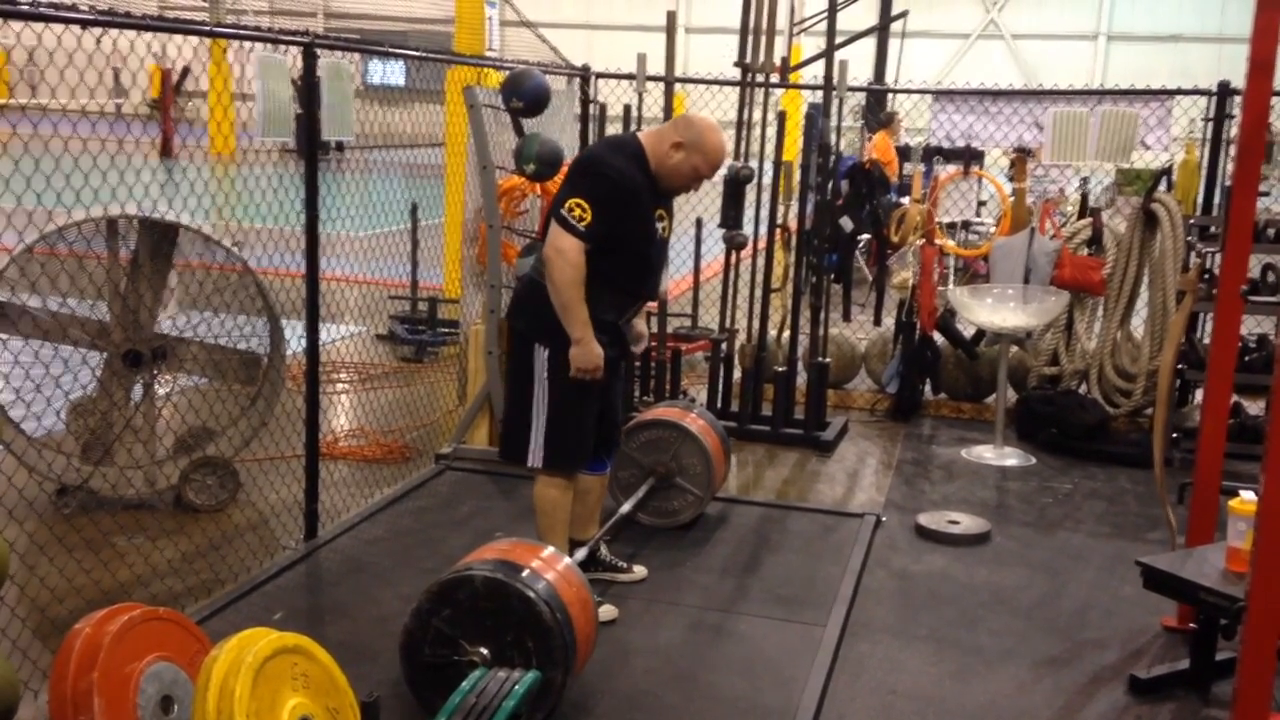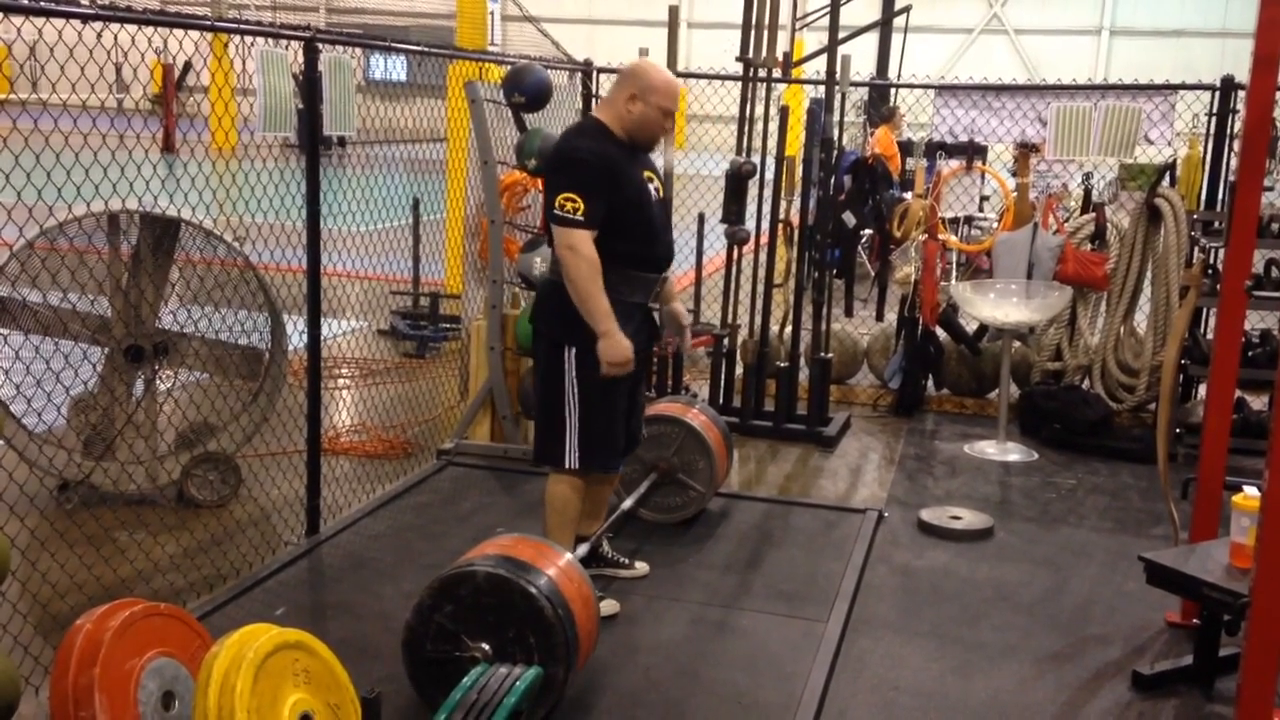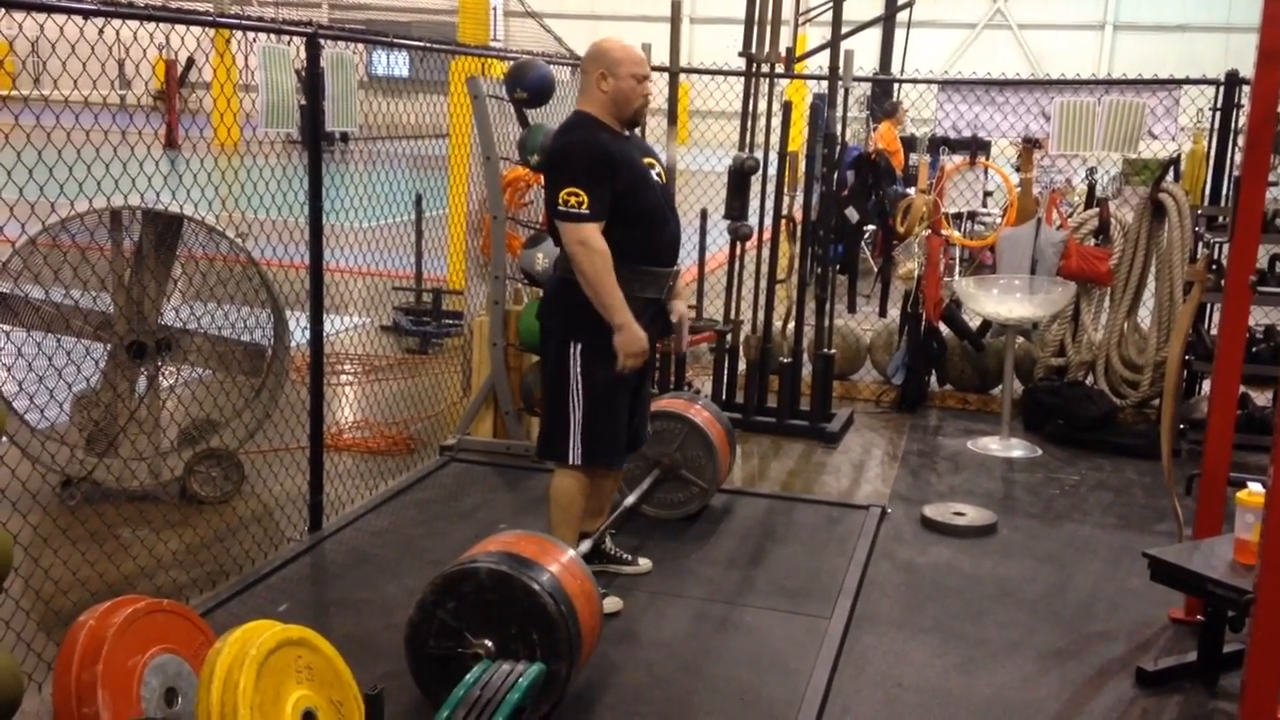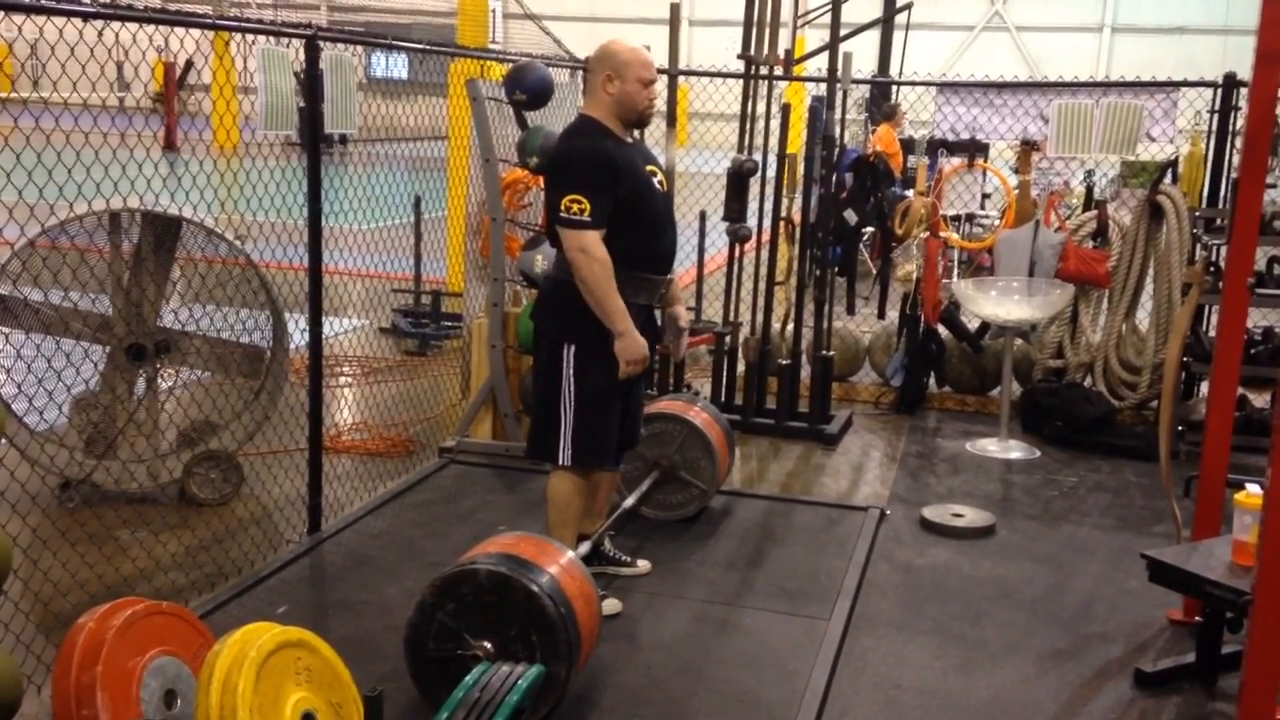
dt=0.5s
person 1, frame 1
left shoulder: (653, 178)
right shoulder: (608, 170)
right elbow: (562, 250)
left wrist: (634, 317)
right wrist: (580, 339)
left hip: (602, 328)
right hip: (559, 331)
left knee: (598, 447)
right knee: (559, 456)
left ankle: (587, 552)
person 1, frame 2
left shoulder: (633, 151)
right shoulder: (583, 154)
right elbow: (574, 248)
left wrist: (669, 299)
right wrist: (607, 332)
left hip: (628, 317)
right hip: (584, 326)
left knee: (613, 446)
right knee: (576, 455)
left ankle: (589, 546)
person 1, frame 3
left shoulder: (627, 141)
right shoulder: (580, 146)
right elbow: (583, 242)
left wrist: (673, 295)
right wrist: (622, 323)
left hip: (633, 312)
right hip: (593, 320)
left knee: (616, 443)
right knee: (580, 450)
left ankle: (593, 543)
person 1, frame 4
left shoulder: (629, 146)
right shoulder: (583, 151)
right elbow: (583, 248)
left wrist: (672, 302)
right wrist: (622, 330)
left hip: (627, 317)
right hip: (587, 322)
left knee: (611, 444)
right knee: (576, 451)
left ankle: (593, 544)
